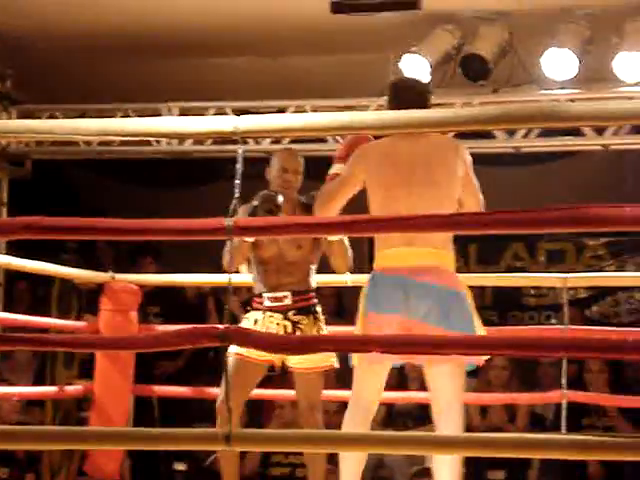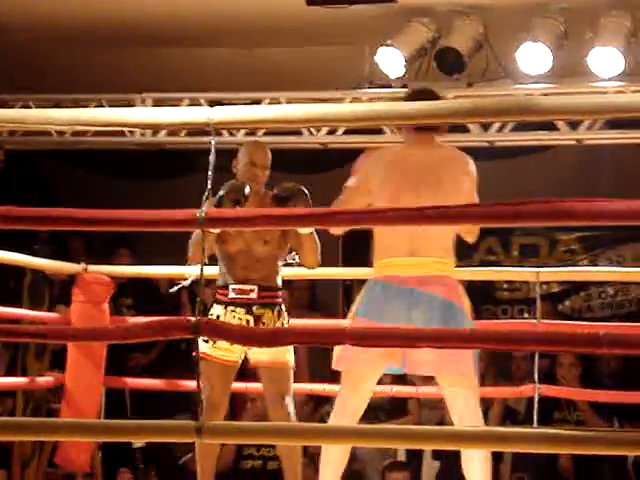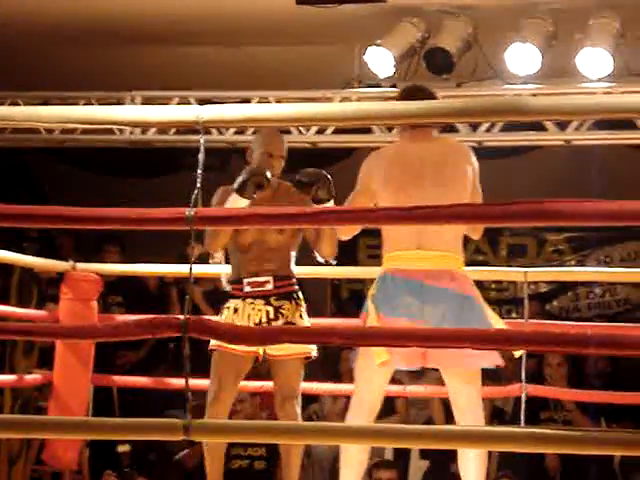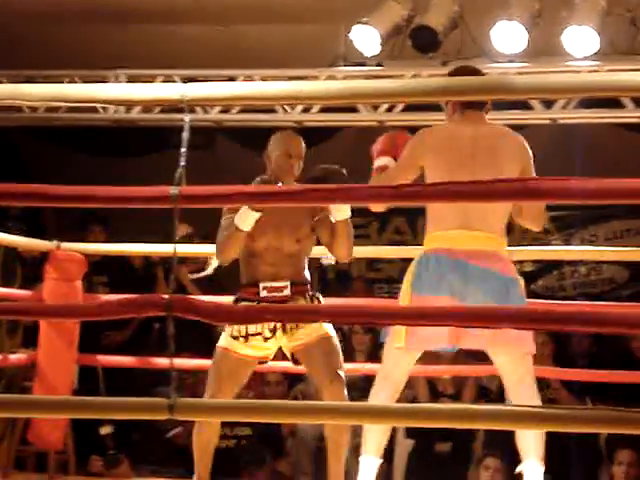
dt=0.5s
person 1, frame 1
left shoulder: (368, 153)
right shoulder: (454, 150)
left elbow: (321, 213)
right elbow: (476, 212)
left wrist: (340, 165)
left hip: (386, 287)
right hip: (438, 287)
left knee: (363, 404)
right knee: (447, 414)
person 1, frame 2
left shoulder: (377, 160)
right shoulder: (462, 164)
left elbow: (336, 224)
right elbow: (471, 232)
left wrist: (356, 179)
left hip: (385, 296)
right hip: (440, 298)
left knee: (347, 408)
right knee: (468, 416)
person 1, frame 3
left shoulder: (377, 160)
right shoulder: (463, 155)
left elbow: (344, 230)
left hip: (396, 290)
right hip: (452, 292)
left knee: (362, 404)
right knee: (469, 408)
person 1, frame 4
left shoulder: (427, 139)
right shoulder: (515, 144)
left elbow: (375, 201)
right elbow: (536, 221)
left wrist: (382, 161)
left hip: (438, 270)
right hip: (493, 275)
left knee: (390, 374)
right knee: (521, 385)
person 2, frame 1
left shoulder: (313, 211)
right shoulder: (247, 212)
left elbow: (343, 266)
right elbow: (229, 264)
left hip: (303, 316)
right hip: (260, 318)
left knee: (310, 414)
right knee: (227, 404)
person 2, frame 2
left shoulder: (282, 205)
right shoulder: (215, 204)
left elbow: (312, 261)
right elbow: (195, 256)
right wrist: (219, 212)
left hip: (268, 309)
right hip: (225, 311)
left knee: (279, 405)
right knee: (213, 406)
person 2, frame 3
left shoulder: (298, 196)
right shoulder: (226, 195)
left elbow: (328, 252)
right elbow: (211, 245)
left wrist: (324, 201)
right wrist: (241, 196)
left hip: (285, 305)
right hip: (240, 306)
left knee: (287, 405)
right knee: (217, 401)
person 2, frame 4
left shoulder: (312, 200)
left elbow: (343, 253)
right elbow: (223, 253)
left wrist: (339, 201)
right wrist: (252, 207)
left hip: (300, 307)
right hip: (253, 309)
left knee: (334, 384)
right knee: (213, 400)
